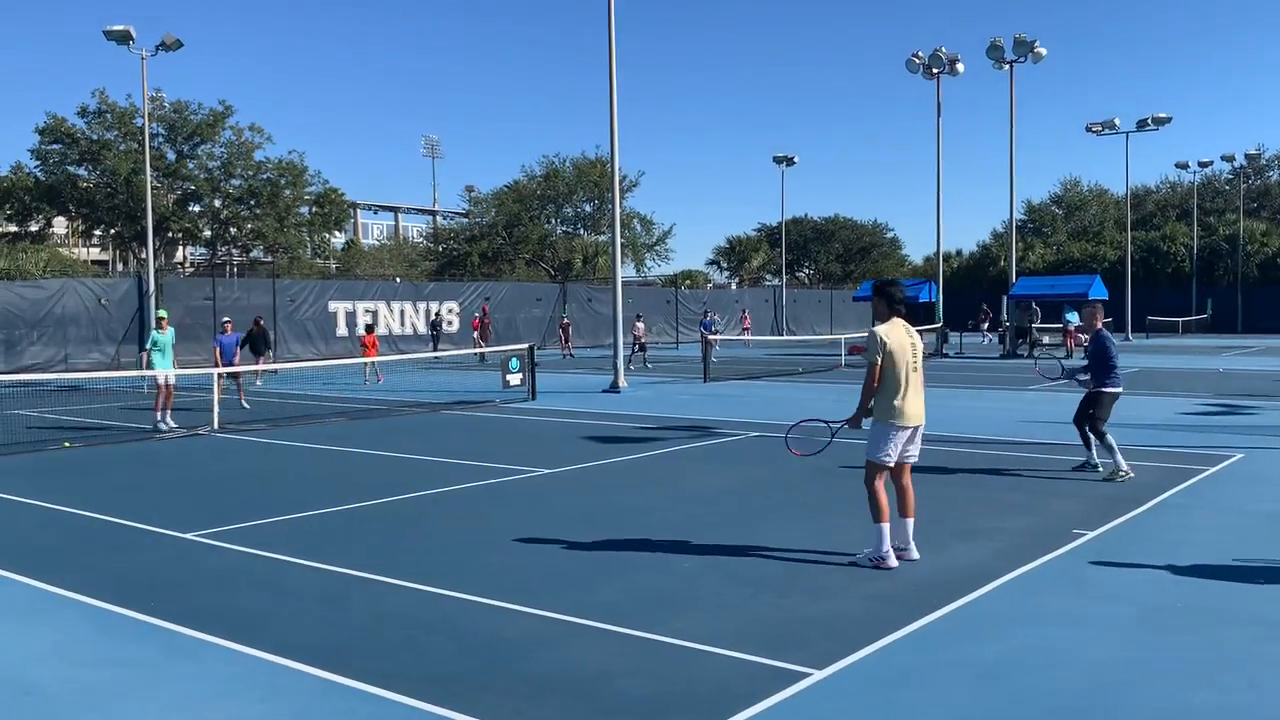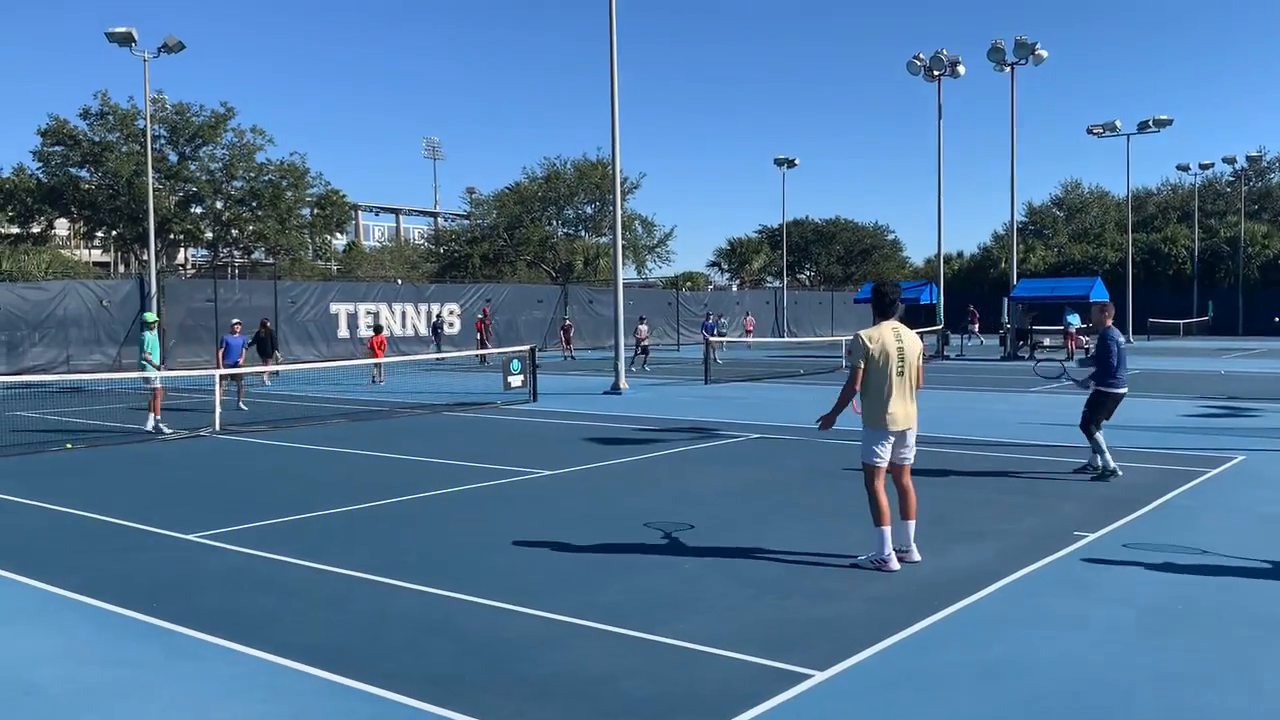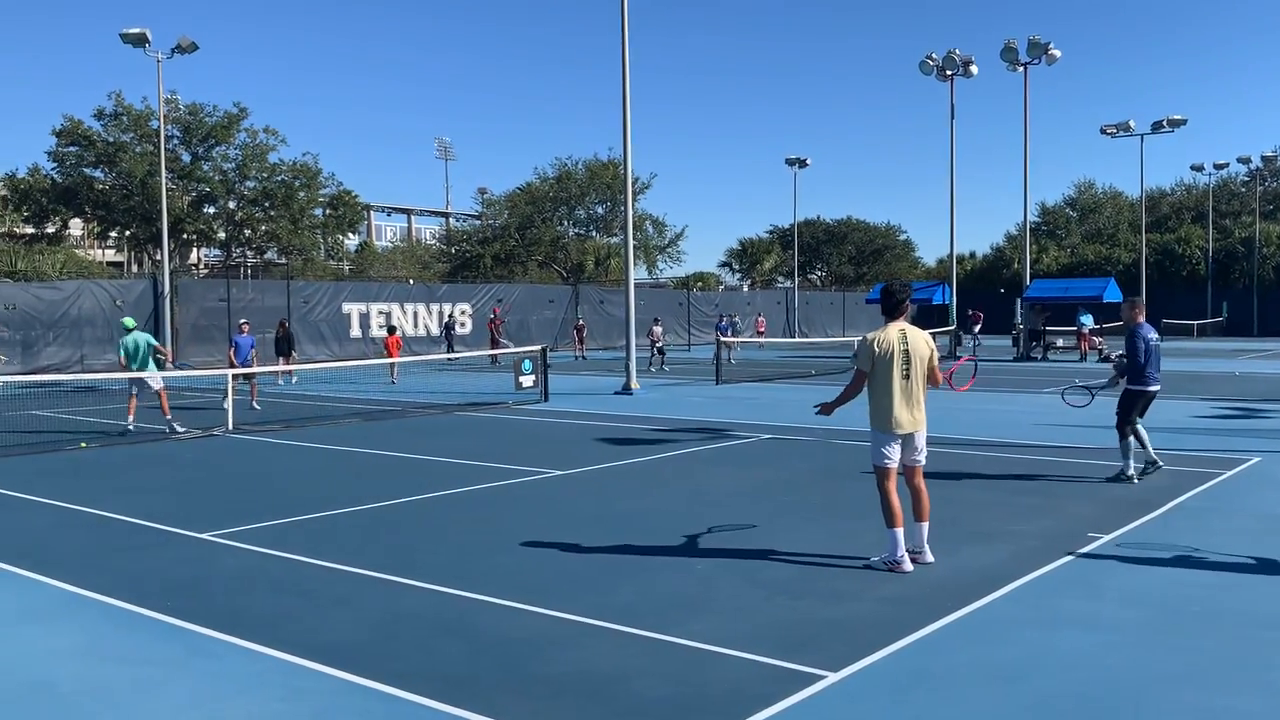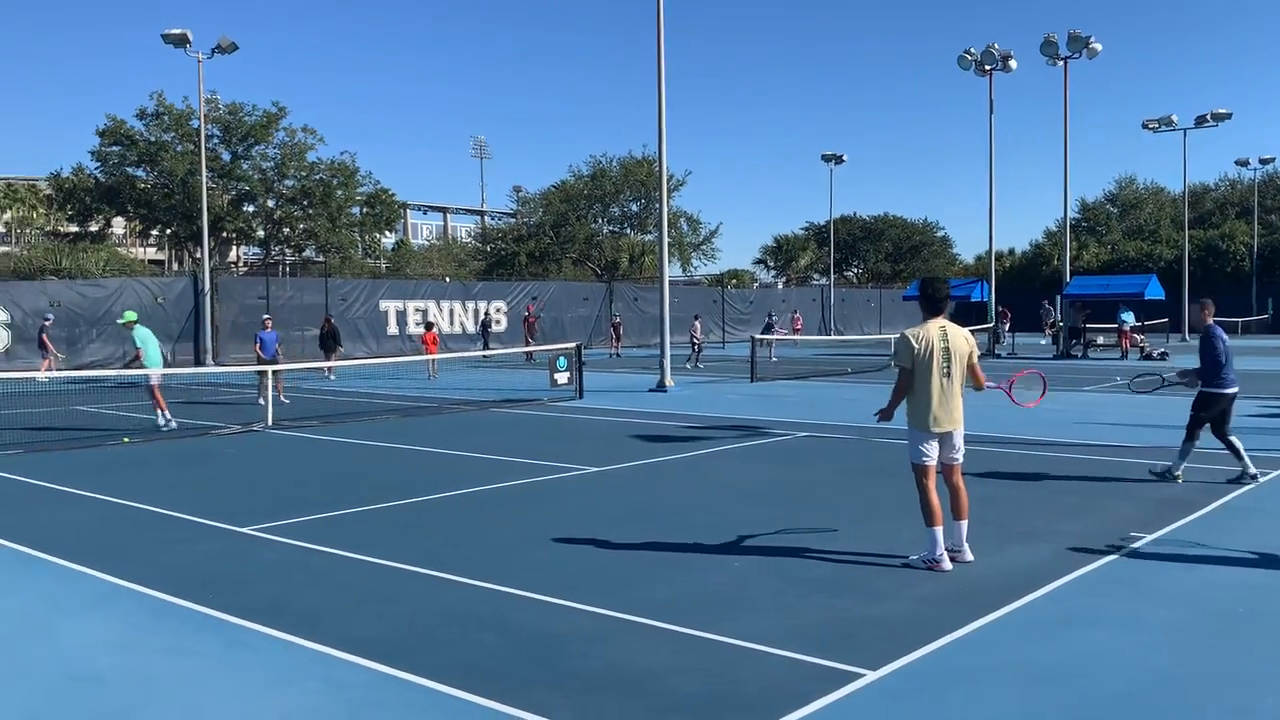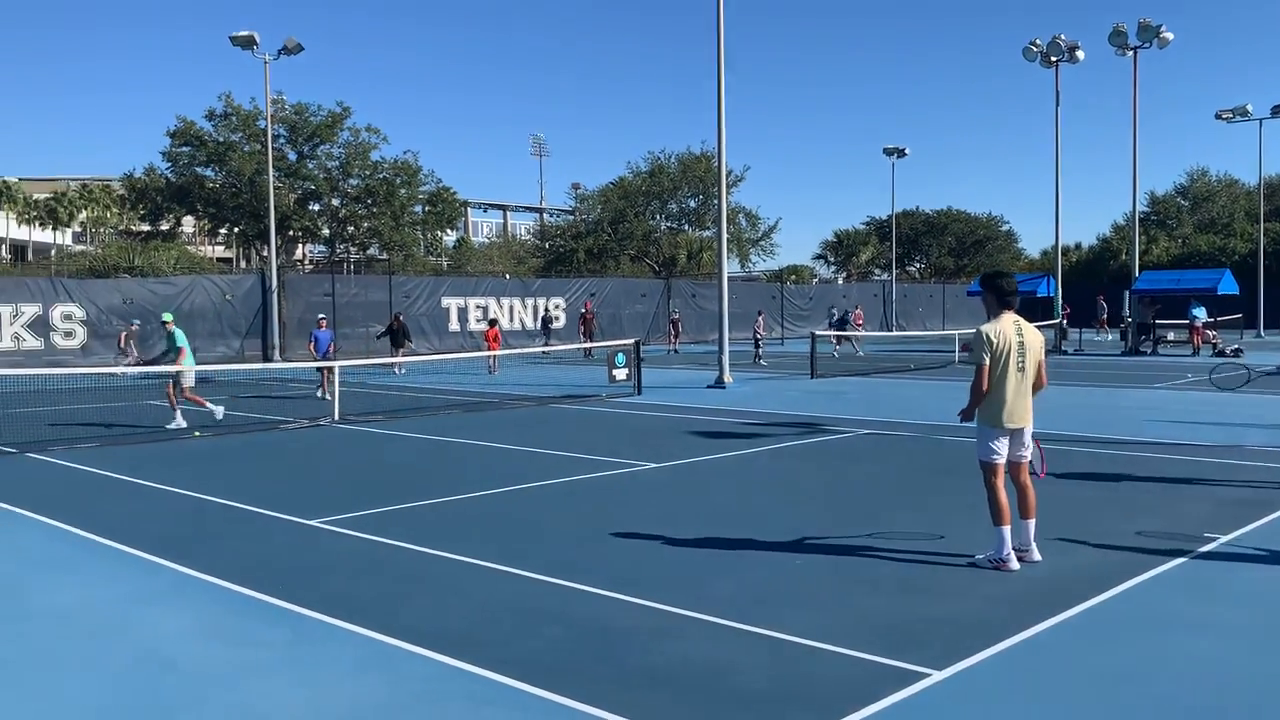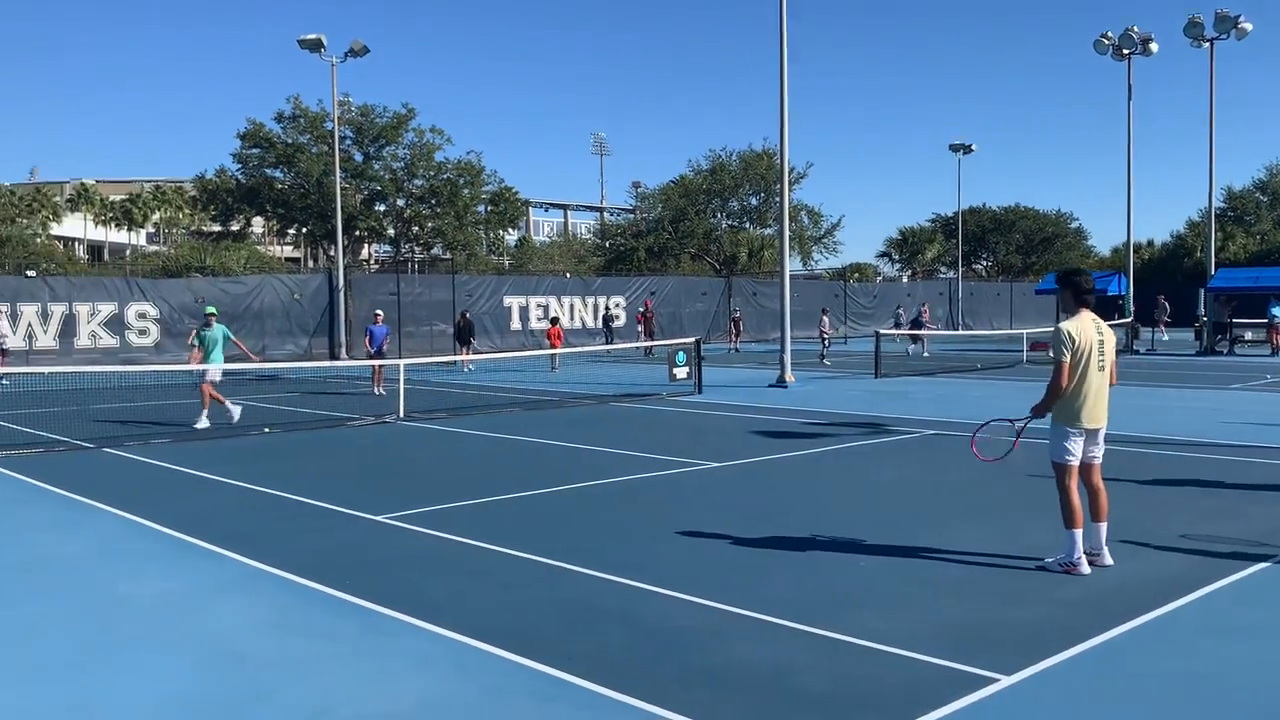
dt=0.3s
person 1, frame 1
left shoulder: (879, 333)
right shoulder: (913, 334)
left elbow: (872, 382)
left wrist: (859, 413)
left hip: (891, 418)
right hip: (915, 416)
left knee: (874, 480)
right knee: (902, 478)
left ankle: (884, 552)
right ankle: (906, 545)
person 1, frame 2
left shoulder: (865, 338)
right shoulder: (913, 337)
left elbow: (853, 386)
right elbow: (918, 383)
left wrist: (833, 414)
left hip: (879, 422)
right hip: (907, 419)
left knee: (875, 484)
right knee: (904, 480)
left ankle: (886, 555)
right ankle: (908, 547)
person 1, frame 3
left shoulder: (872, 341)
right shoulder: (924, 338)
left elbow: (856, 386)
right elbow: (936, 381)
left wrist: (832, 405)
right wrist: (925, 378)
left hip: (886, 424)
right hip: (916, 422)
left knee: (888, 486)
right knee: (916, 482)
left ankle: (899, 556)
right ankle: (921, 548)
person 1, frame 4
left shoulder: (911, 337)
right shoulder: (964, 336)
left elbow: (903, 386)
right elbow: (978, 381)
left wrist: (889, 409)
right wrist: (984, 383)
left hip: (924, 422)
right hip: (954, 420)
left knee: (927, 484)
right knee: (955, 480)
left ankle: (938, 554)
right ankle: (960, 546)
person 1, frame 5
left shoulder: (987, 332)
right shoulder: (1033, 332)
left elbow: (981, 384)
right elbow: (1041, 381)
left wrist: (970, 409)
left hip: (994, 419)
right hip: (1023, 417)
left knee: (995, 482)
right knee: (1022, 478)
left ankle: (1004, 553)
right ankle: (1028, 546)
person 1, frame 6
left shoulder: (1066, 329)
right shoulder: (1106, 330)
left elbow: (1060, 381)
right elbow: (1111, 378)
left wrist: (1043, 407)
left hip: (1070, 419)
right hip: (1097, 417)
left knee: (1068, 484)
right knee: (1094, 480)
left ankle: (1076, 557)
right ankle: (1099, 549)
